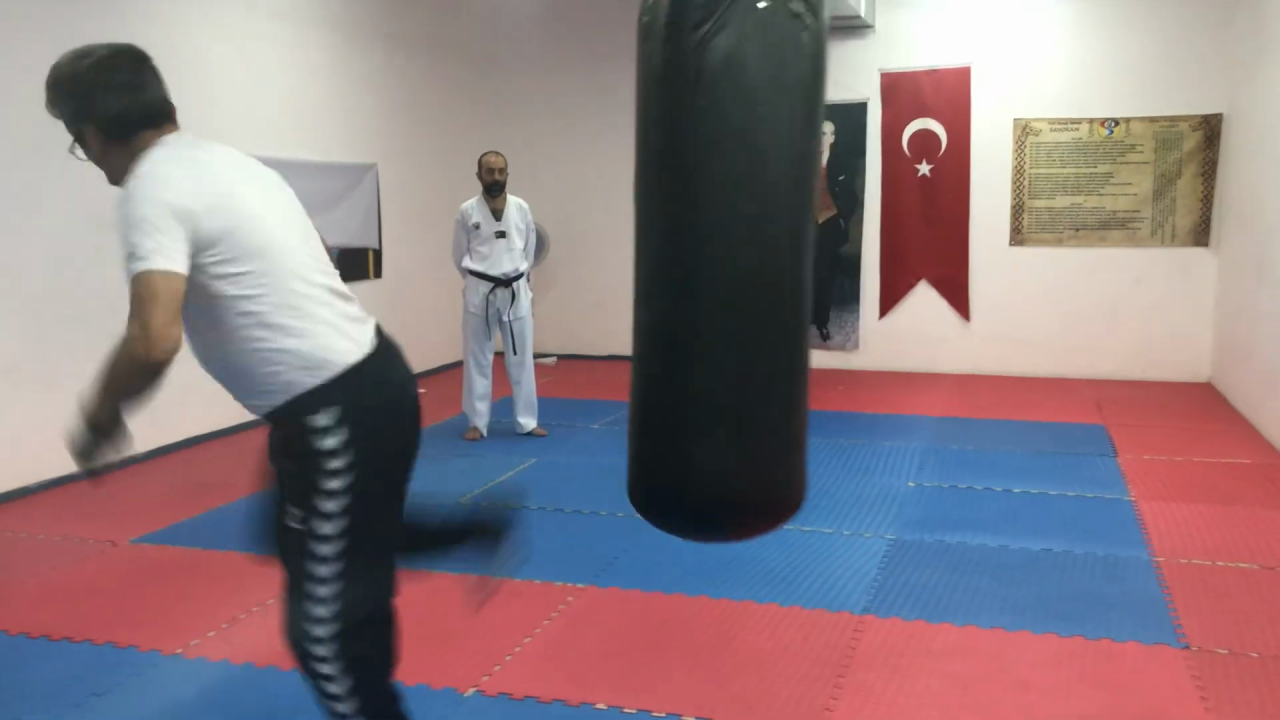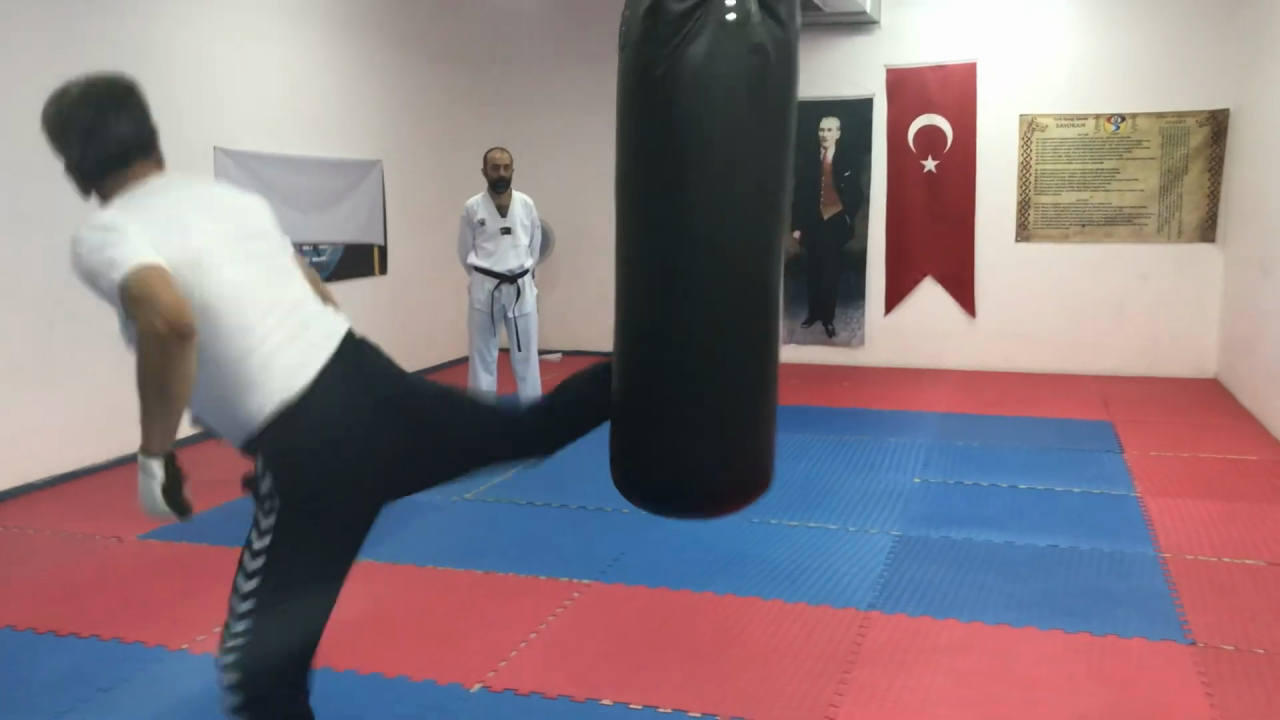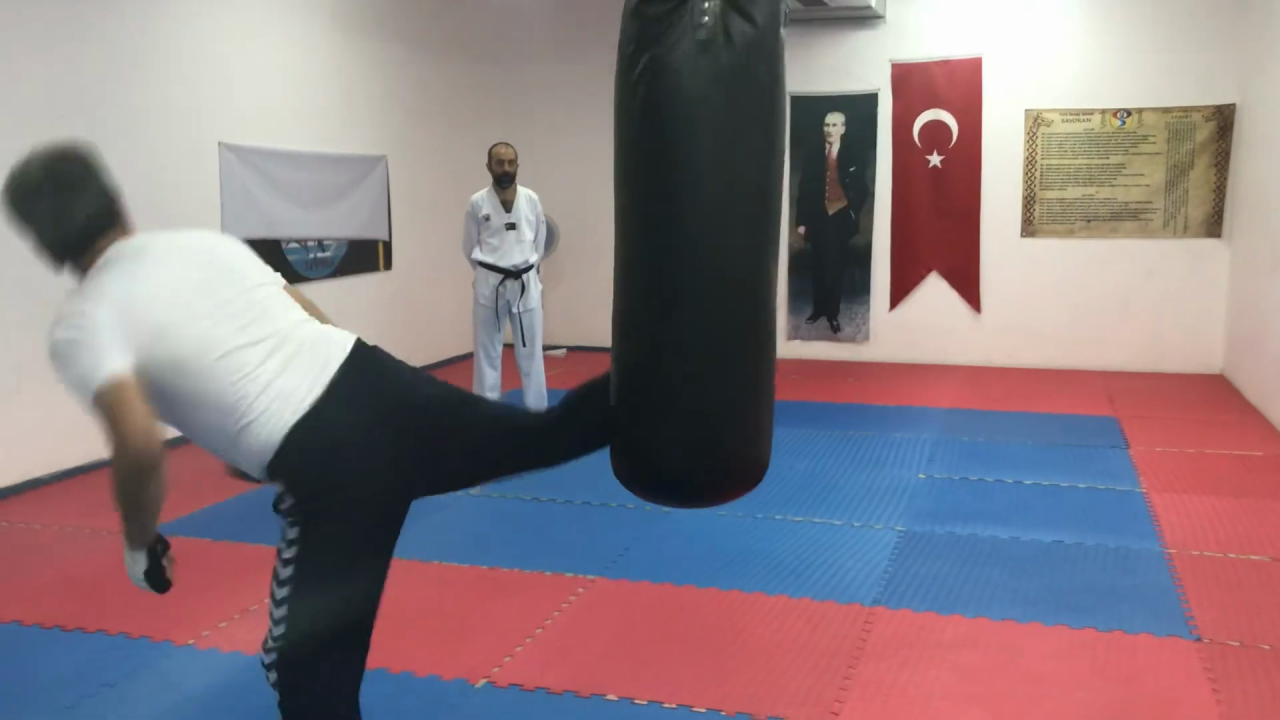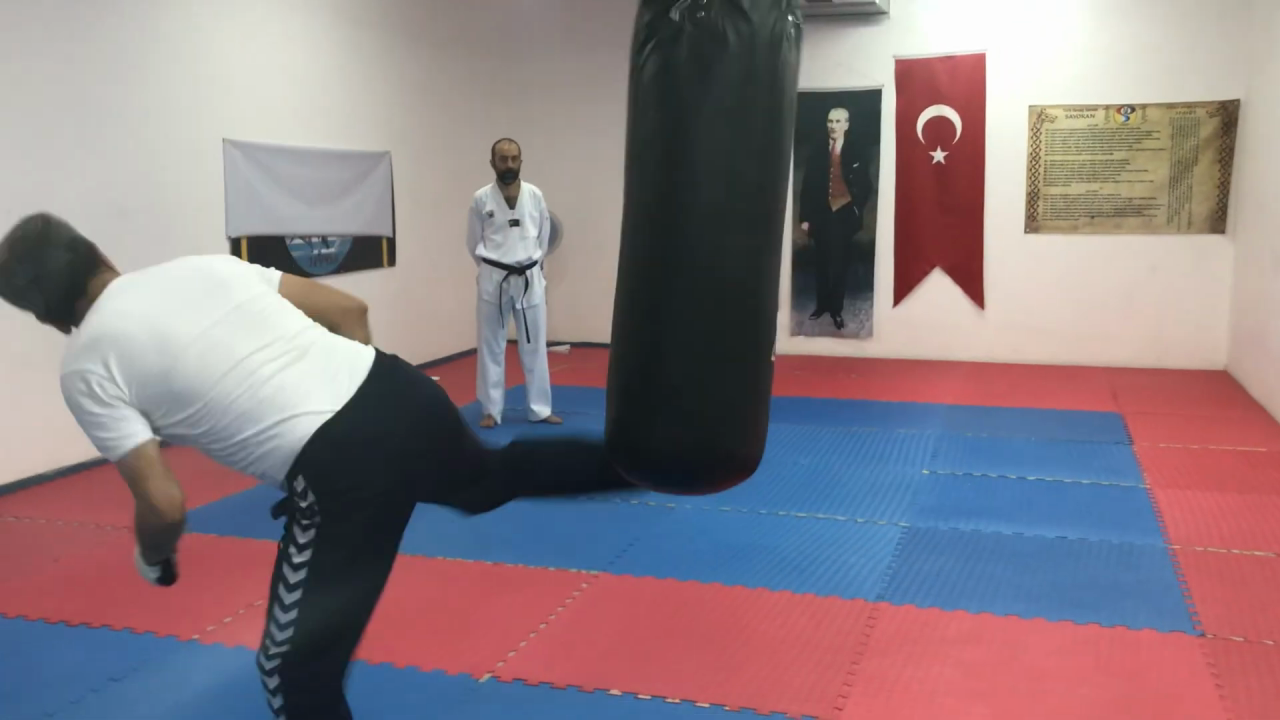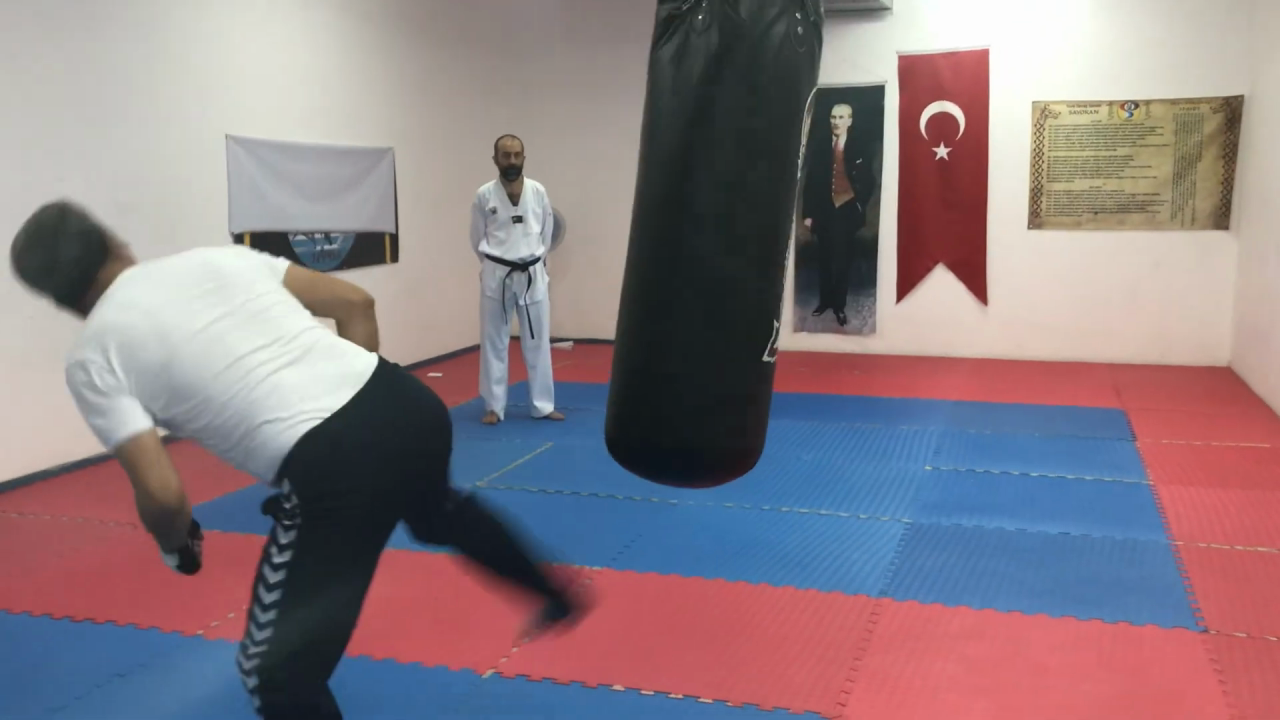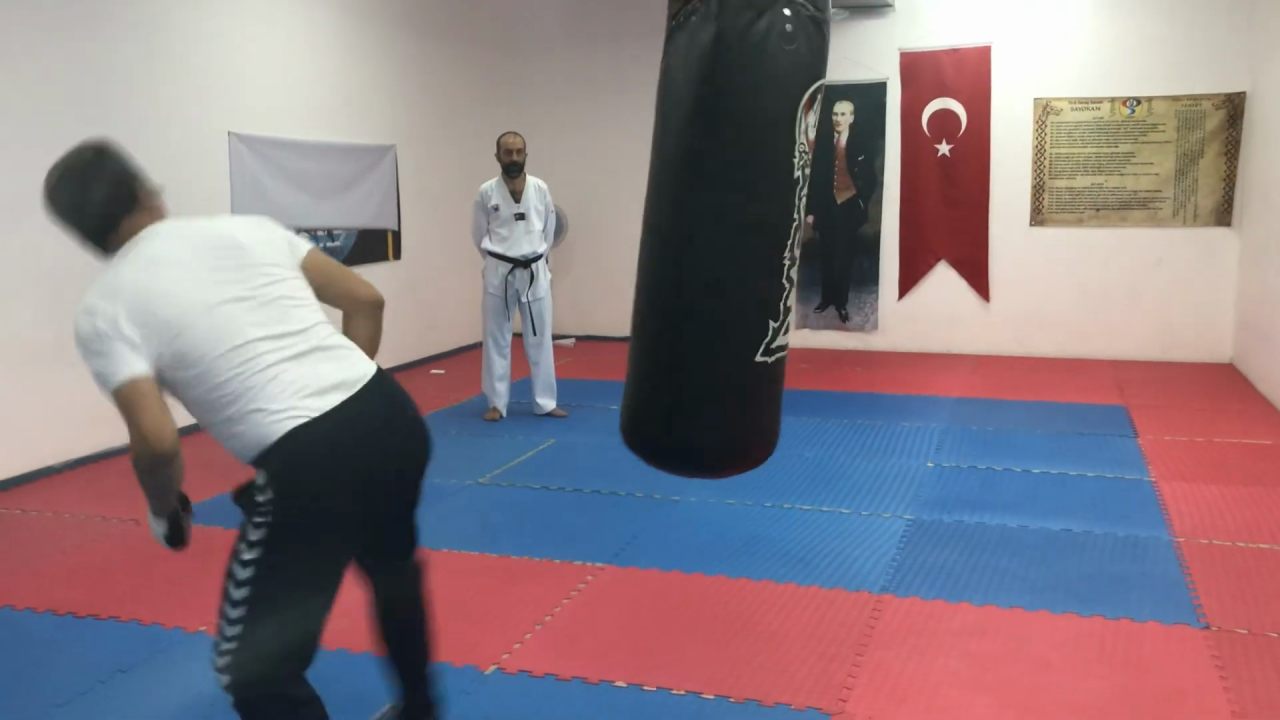
dt=0.1s
person 1, frame 1
left shoulder: (153, 188)
right shoulder: (218, 163)
left elbow: (153, 344)
left wrist: (98, 418)
left hip: (342, 414)
right hip: (355, 389)
left knee: (334, 640)
right knee: (300, 545)
right ankle: (471, 538)
person 1, frame 2
left shoulder: (100, 235)
right shoulder: (231, 203)
left elbow: (168, 318)
left wrist: (154, 452)
left hip: (312, 448)
right hip: (367, 383)
left knee: (260, 664)
right knee: (518, 433)
person 1, frame 3
left shoulder: (80, 327)
right shoulder: (209, 246)
left elbow: (140, 445)
left wrist: (141, 545)
left hip: (326, 459)
right hip: (382, 386)
left knee: (307, 664)
right knee: (529, 439)
person 1, frame 4
left shoulder: (88, 365)
right shoulder: (212, 266)
left elbow: (164, 504)
right elbow: (349, 311)
left wrist: (153, 559)
left hip: (342, 466)
right hip: (399, 397)
left knee: (296, 667)
right knee: (493, 477)
person 1, frame 5
left shoulder: (91, 358)
right shoulder: (225, 261)
left elbow: (163, 491)
right elbow: (355, 305)
left wrist: (178, 545)
left hip: (329, 476)
right hip: (408, 417)
left knee: (279, 668)
right knee: (438, 512)
right ankle: (552, 594)
person 1, frame 6
left shoulder: (104, 311)
right shoulder: (250, 228)
left elbow: (157, 443)
right elbow: (366, 301)
left wrist: (165, 510)
left hip: (309, 465)
right hip: (387, 418)
left knee: (255, 662)
right knee: (392, 571)
person 2, frame 1
left shoulder: (521, 208)
right shoulder: (467, 211)
left elbow: (528, 252)
right elbow: (461, 255)
left wrist: (516, 280)
right wrist: (482, 283)
left hip: (515, 293)
right hip: (481, 294)
left knee: (521, 359)
right knee: (477, 360)
left ankle: (527, 421)
right ankle: (477, 423)
person 2, frame 2
left shoulder: (526, 204)
right shoulder: (473, 208)
left elbow: (534, 245)
right elbow: (465, 250)
left wrist: (522, 272)
right wrist: (482, 276)
left hip: (520, 287)
right hip: (486, 288)
left knee: (526, 353)
right knee: (482, 354)
person 2, frame 3
left shoulder: (531, 200)
right shoulder: (477, 203)
left elbow: (539, 240)
right elbow: (470, 245)
left wrist: (525, 267)
right wrist: (487, 272)
left hip: (525, 282)
right hip: (490, 284)
left knee: (531, 349)
right knee: (488, 349)
left ankle: (536, 410)
person 2, frame 4
left shoulder: (535, 196)
right shoulder: (481, 199)
left elbow: (543, 238)
right elbow: (474, 243)
left wrist: (531, 268)
right wrist: (495, 270)
left hip: (530, 279)
right hip: (494, 281)
left knee: (534, 346)
right knee: (491, 346)
left ankle: (540, 408)
right ankle: (491, 410)
person 2, frame 5
left shoulder: (538, 192)
right shoulder: (484, 195)
left elbow: (546, 234)
right elbow: (477, 239)
left wrist: (533, 261)
right wrist: (498, 265)
left hip: (532, 275)
right hip: (497, 276)
left knee: (538, 342)
right knee: (494, 343)
left ankle: (543, 405)
right ankle: (494, 406)
person 2, frame 6
left shoulder: (541, 189)
right shoulder: (486, 192)
left elbow: (549, 231)
right elbow: (479, 236)
left wrist: (535, 258)
right wrist: (500, 262)
left hip: (534, 272)
right hip: (499, 273)
left knee: (540, 339)
right knee: (497, 339)
left ankle: (545, 402)
right ankle: (496, 403)
person 3, frame 1
left shoulder: (841, 167)
left elbow: (851, 199)
left wrist: (842, 222)
left hip: (831, 229)
left knee: (826, 276)
left ankle: (822, 322)
right ankle: (809, 318)
person 3, frame 2
left shoulder: (846, 162)
right shoulder: (807, 161)
left elbow: (856, 195)
right elbow: (798, 195)
left wrist: (846, 219)
right wrist: (797, 225)
left hip: (835, 225)
right hip: (812, 225)
left knee: (831, 273)
right knee: (812, 273)
left ankle: (828, 317)
right ankle: (813, 313)
person 3, frame 3
left shoulder: (852, 157)
right shoulder: (813, 158)
left elbow: (862, 190)
right elbow: (803, 192)
left wrist: (852, 213)
right wrist: (801, 221)
left hip: (840, 221)
right hip: (818, 221)
left knee: (836, 269)
right knee: (818, 268)
left ankle: (833, 313)
right ankle: (818, 309)
person 3, frame 4
left shoulder: (855, 154)
right shoulder: (817, 154)
left elbow: (865, 186)
right elbow: (807, 188)
left wrist: (856, 209)
right wrist: (805, 217)
left hip: (844, 217)
right hip: (822, 217)
left knee: (840, 265)
right knee: (821, 264)
left ankle: (836, 309)
right ankle: (822, 305)
person 3, frame 5
left shoulder: (858, 150)
right shoulder: (820, 150)
left elbow: (868, 182)
right elbow: (810, 183)
left wrist: (859, 206)
right wrist: (808, 213)
left hip: (847, 213)
right hip: (824, 213)
left knee: (843, 261)
right knee: (825, 260)
left ankle: (839, 305)
right ankle: (825, 301)
person 3, frame 6
left shoulder: (860, 147)
right shoulder: (821, 147)
left elbow: (870, 180)
right elbow: (813, 180)
left wrist: (860, 203)
right wrist: (811, 210)
left hip: (848, 210)
right hip: (826, 210)
left knee: (845, 258)
right knee: (826, 257)
left ankle: (841, 302)
right ankle: (826, 298)
